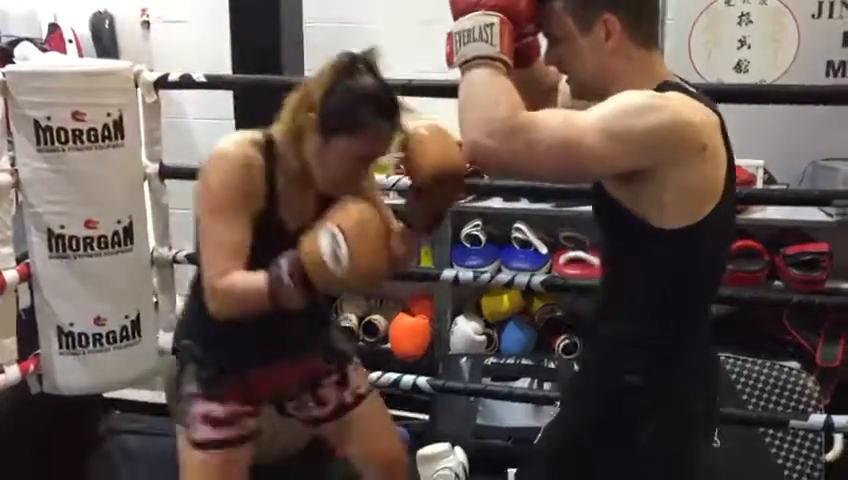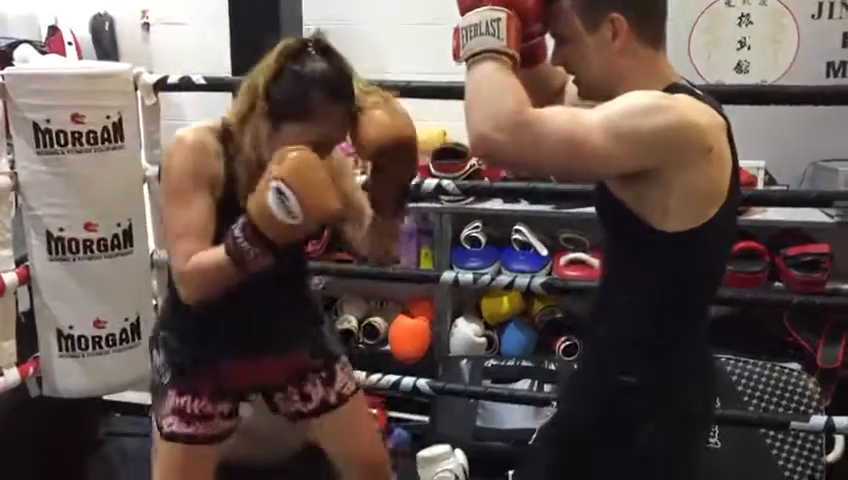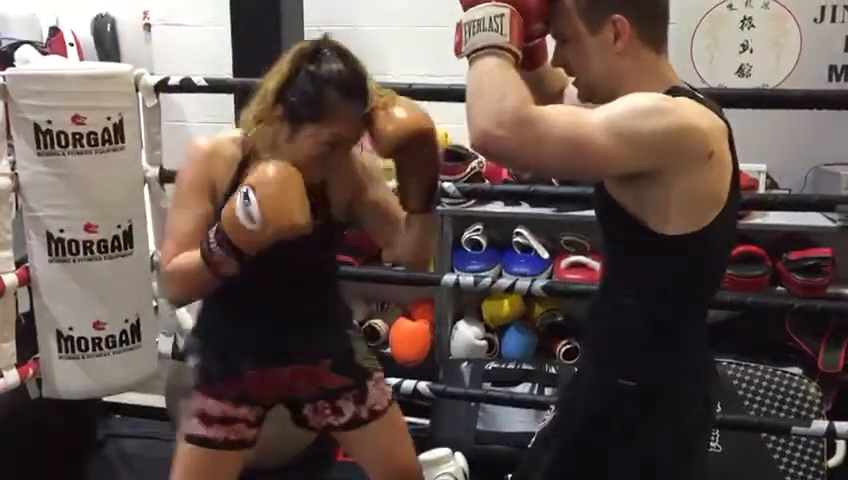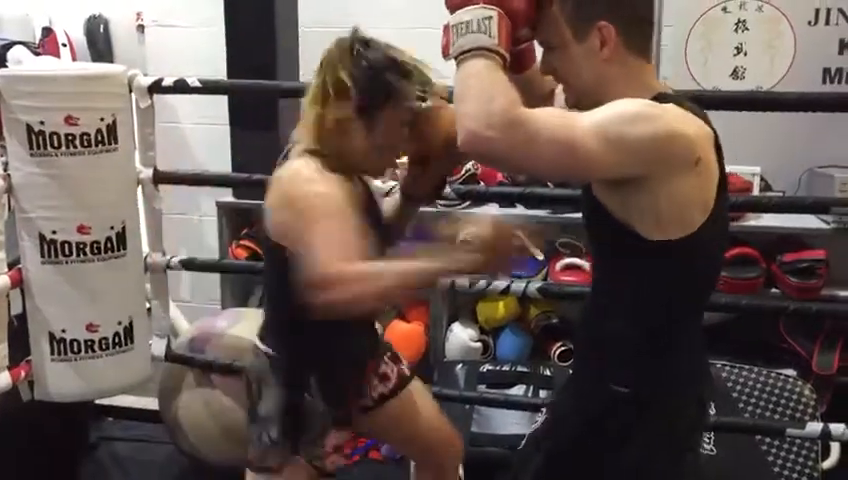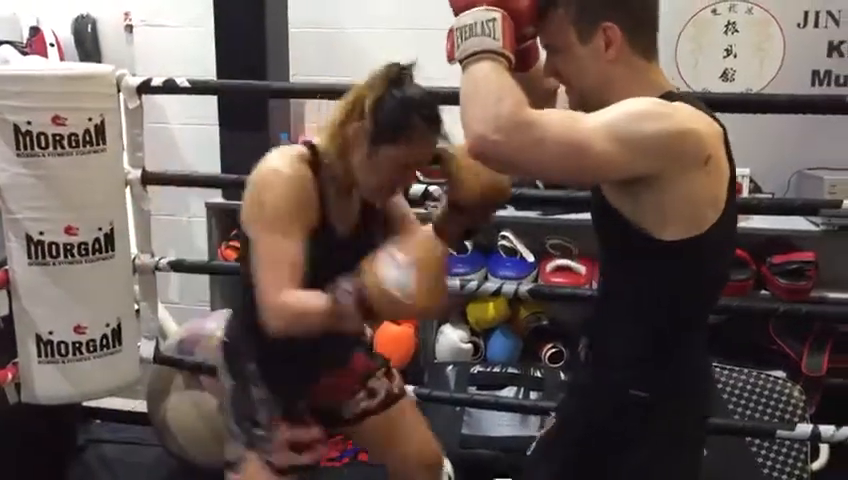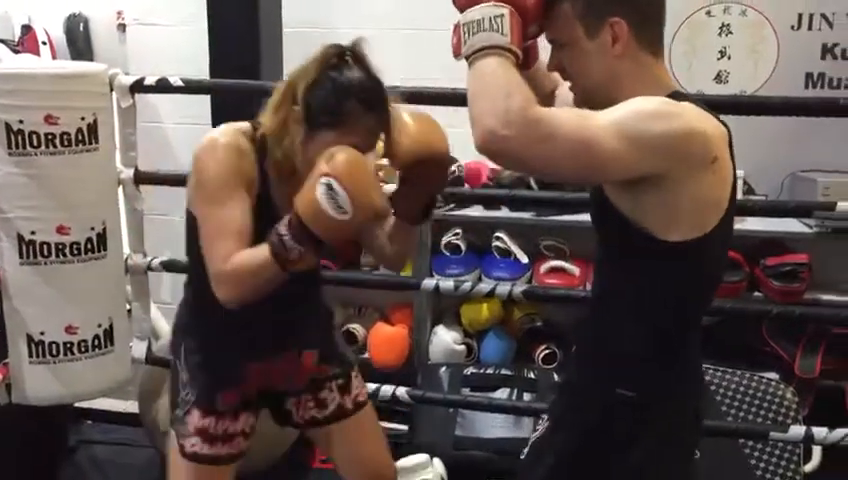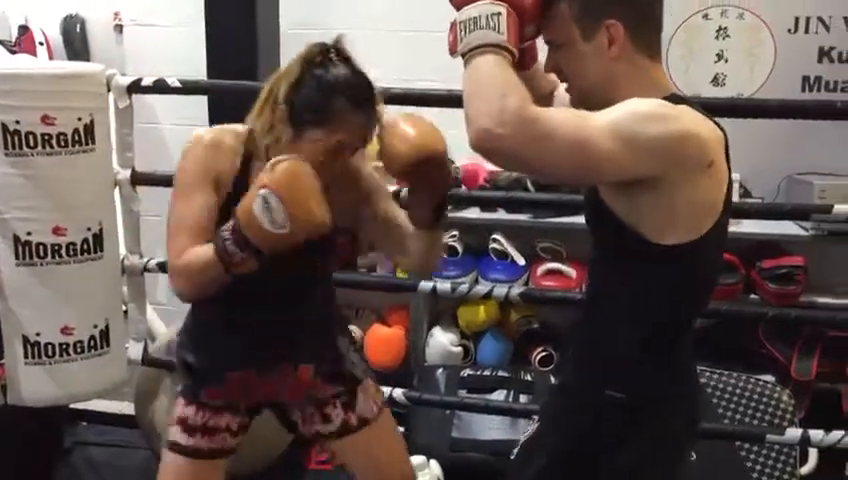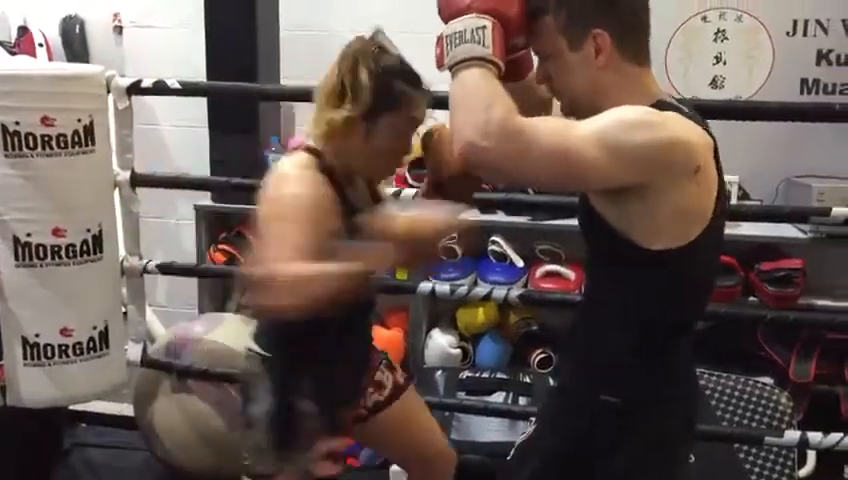
dt=0.2s
person 1, frame 1
left shoulder: (664, 120)
right shoulder: (663, 108)
left elbow: (491, 141)
right elbow: (542, 96)
left hip: (645, 393)
right hip: (647, 376)
person 1, frame 2
left shoulder: (670, 122)
right shoulder: (666, 109)
left elbow: (497, 136)
right elbow: (548, 103)
right wrist: (523, 40)
left hip: (643, 394)
right hip: (647, 377)
person 1, frame 3
left shoulder: (671, 126)
right shoulder: (667, 113)
left elbow: (498, 131)
right elbow: (548, 107)
right wrist: (525, 40)
left hip: (642, 398)
right hip: (646, 381)
person 1, frame 4
left shoulder: (659, 133)
right shoulder: (654, 121)
left elbow: (488, 132)
right elbow: (538, 104)
right wrist: (513, 43)
left hip: (634, 402)
right hip: (633, 385)
person 1, frame 5
left shoulder: (669, 131)
right shoulder: (654, 120)
left elbow: (494, 137)
right elbow: (537, 116)
right wrist: (515, 47)
left hip: (640, 408)
right hip: (626, 386)
person 1, frame 6
left shoulder: (676, 130)
right shoulder: (650, 120)
left elbow: (504, 132)
right elbow: (540, 104)
right wrist: (517, 43)
left hip: (634, 407)
right hip: (616, 386)
person 1, frame 7
left shoulder: (672, 134)
right shoulder: (654, 121)
left elbow: (499, 131)
right elbow: (539, 107)
right wrist: (516, 41)
left hip: (628, 410)
right hip: (612, 390)
person 1, frame 8
left shoulder: (658, 141)
right shoulder: (659, 124)
left elbow: (483, 143)
right elbow: (534, 125)
right wrist: (507, 49)
left hip: (626, 413)
right hip: (627, 393)
person 2, frame 1
left shoulder: (346, 170)
right shoulder: (235, 163)
left elbow: (398, 253)
right elbow: (220, 295)
right wrist: (303, 274)
left hip: (307, 343)
right hip: (221, 357)
person 2, frame 2
left shoulder: (319, 161)
right shoulder: (195, 151)
left elbow: (375, 247)
right elbow: (192, 283)
left wrist: (390, 183)
right wrist: (262, 233)
left hip: (294, 336)
right hip: (201, 350)
person 2, frame 3
left shoulder: (348, 168)
right shoulder: (214, 158)
left elbow: (413, 255)
right elbow: (173, 280)
left wrist: (418, 185)
right wrist: (231, 242)
left hip: (324, 348)
right hip: (234, 358)
person 2, frame 4
left shoulder: (346, 169)
right shoulder: (308, 183)
left elbow: (379, 235)
right elbow: (336, 286)
left wrist: (421, 180)
right wrist: (452, 256)
left hip: (355, 350)
right hip: (295, 371)
person 2, frame 5
left shoulder: (378, 179)
right shoulder: (284, 178)
left elbow: (421, 257)
right elbow: (277, 311)
left wrist: (460, 215)
right wrist: (361, 302)
left hip: (339, 355)
right hip: (270, 370)
person 2, frame 6
left shoulder: (344, 164)
right shoulder: (226, 152)
left elbow: (392, 254)
right elbow: (230, 283)
left wrist: (416, 195)
right wrist: (306, 232)
left hip: (306, 341)
right hip: (218, 353)
person 2, frame 7
left shoulder: (350, 171)
right shoulder: (213, 151)
left elbow: (420, 259)
right elbow: (186, 280)
left wrist: (428, 197)
right wrist: (247, 237)
left hip: (316, 352)
right hip: (221, 357)
person 2, frame 8
left shoulder: (352, 171)
right shoulder: (298, 182)
right elbow: (275, 292)
right wrist: (372, 256)
left hip: (353, 356)
right hip: (298, 374)
